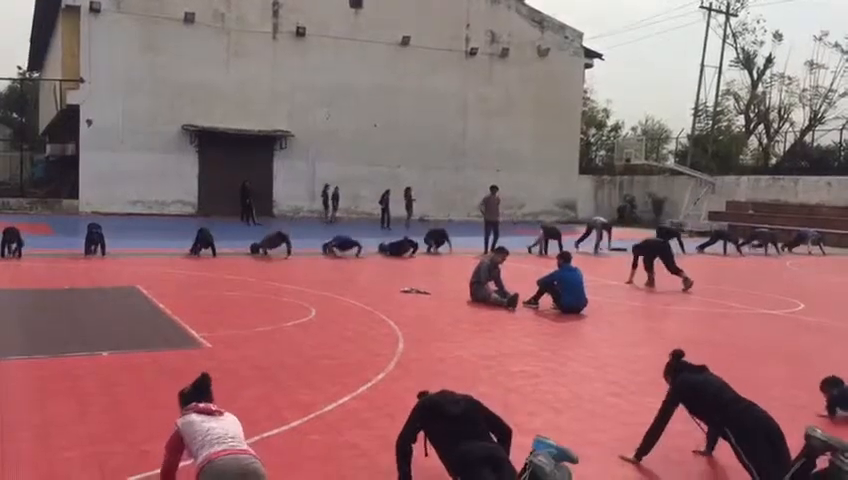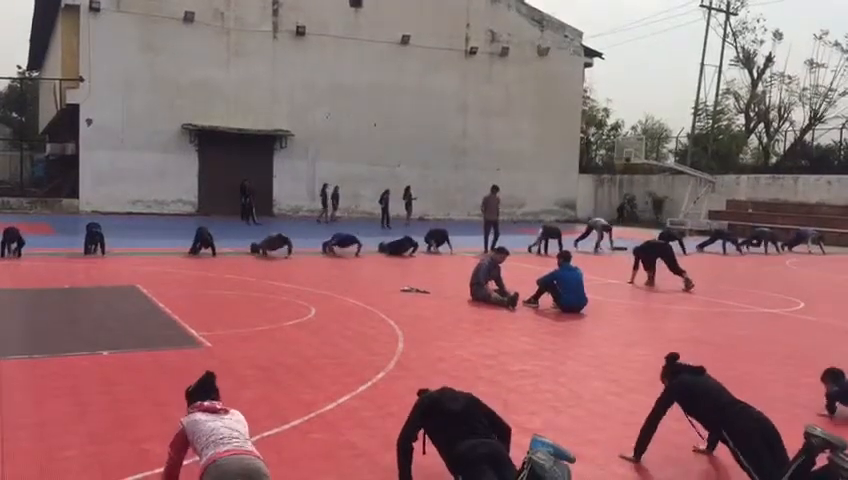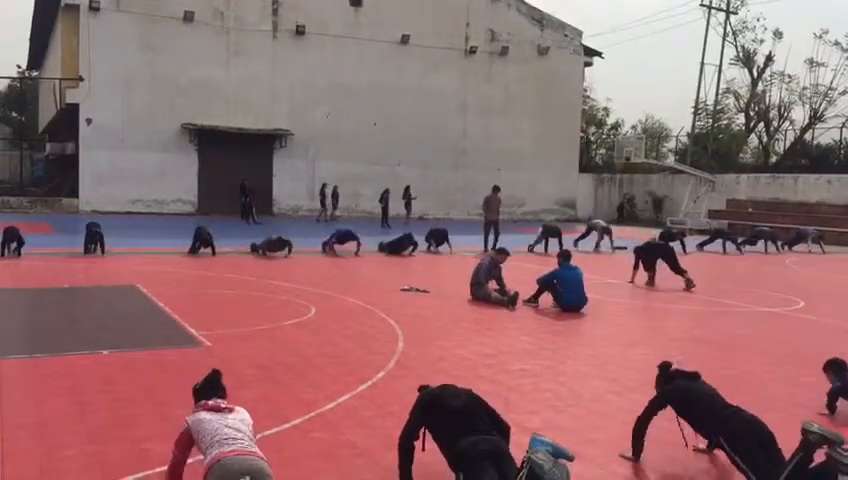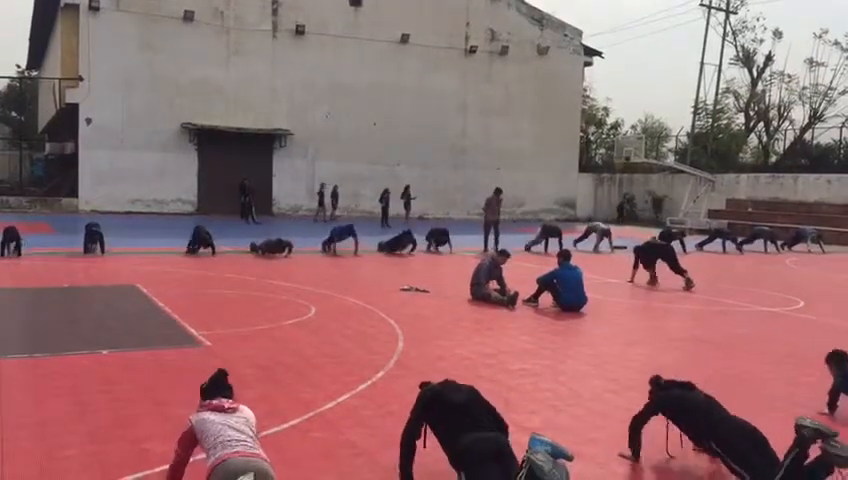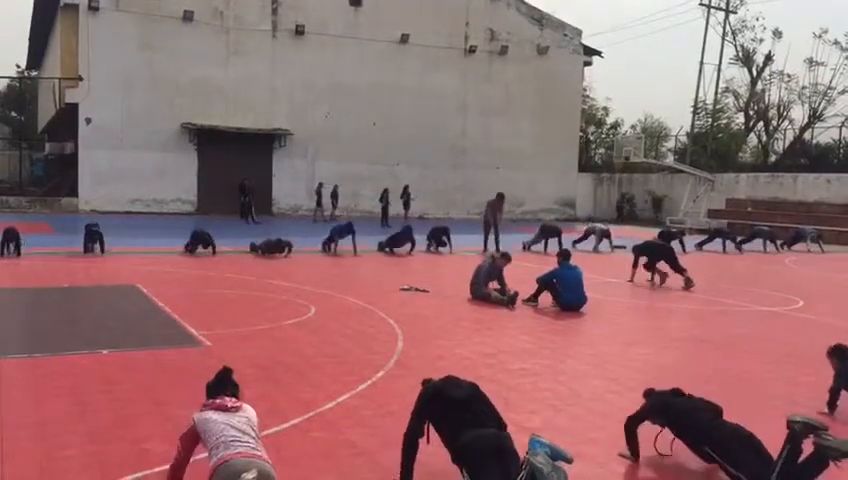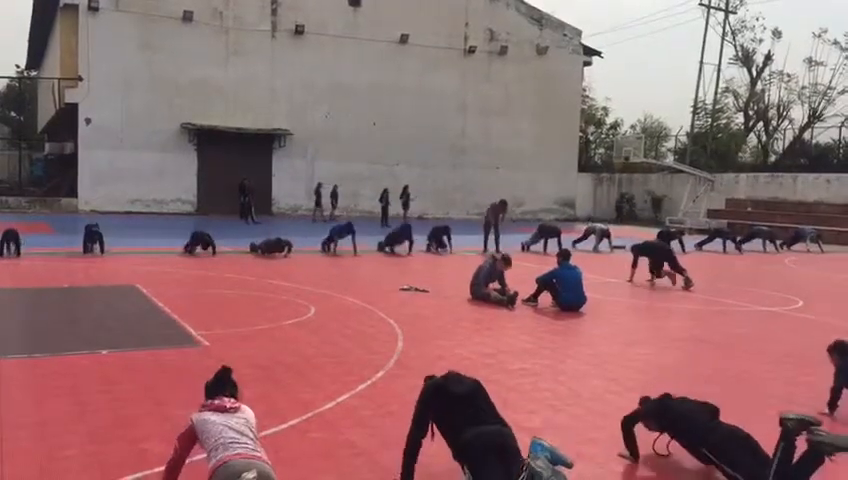
dt=0.1s
person 1, frame 1
left shoulder: (681, 383)
right shoulder: (705, 376)
left elbow: (660, 422)
left wrist: (639, 455)
right wrist: (709, 447)
left hip: (745, 428)
right hip: (762, 419)
person 1, frame 2
left shoulder: (677, 384)
right shoulder: (701, 378)
left elbow: (653, 420)
left wrist: (637, 455)
right wrist: (710, 447)
left hip: (741, 430)
right hip: (758, 422)
person 1, frame 3
left shoulder: (670, 389)
right shoulder: (696, 383)
left elbow: (641, 421)
left wrist: (636, 455)
right wrist: (711, 445)
left hip: (734, 434)
right hip: (751, 424)
left ankle: (809, 448)
person 1, frame 4
left shoulder: (663, 398)
right shoulder: (689, 392)
left elbow: (636, 424)
left wrist: (635, 455)
right wrist: (712, 447)
left hip: (728, 442)
right hip: (744, 431)
left ankle: (804, 440)
person 1, frame 5
left shoulder: (659, 404)
right shoulder: (682, 399)
left elbow: (630, 423)
right elbow: (716, 410)
left wrist: (635, 454)
left hip: (721, 444)
right hip: (736, 433)
left ankle: (794, 440)
person 1, frame 6
left shoulder: (655, 408)
right shoulder: (678, 404)
left elbow: (627, 423)
right elbow: (713, 410)
left wrist: (634, 455)
left hip: (716, 446)
right hip: (732, 435)
left ankle: (788, 437)
right ankle: (803, 438)
